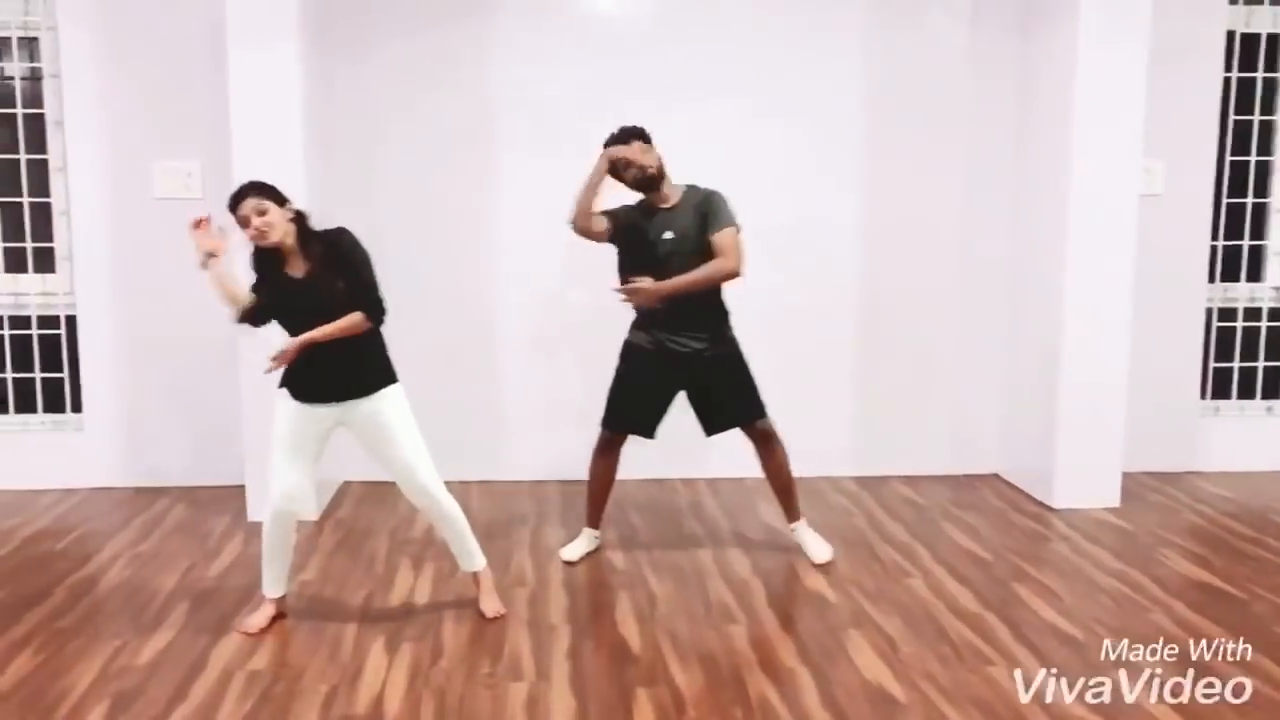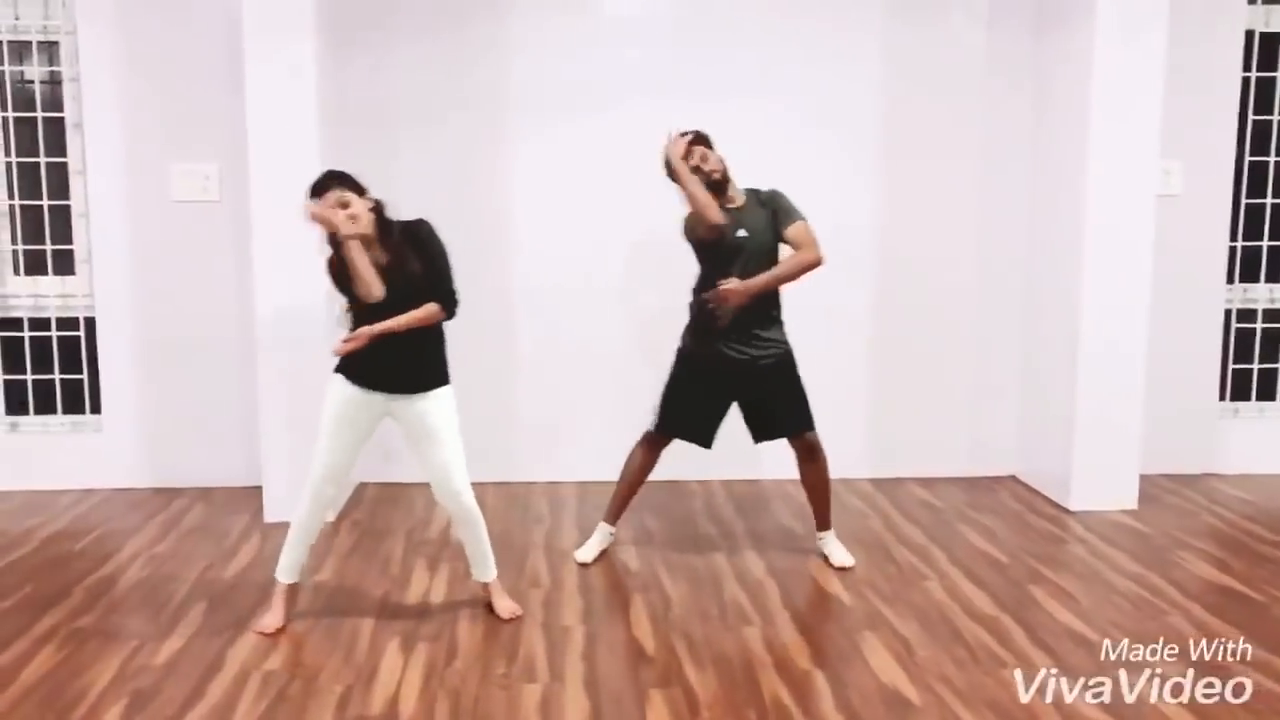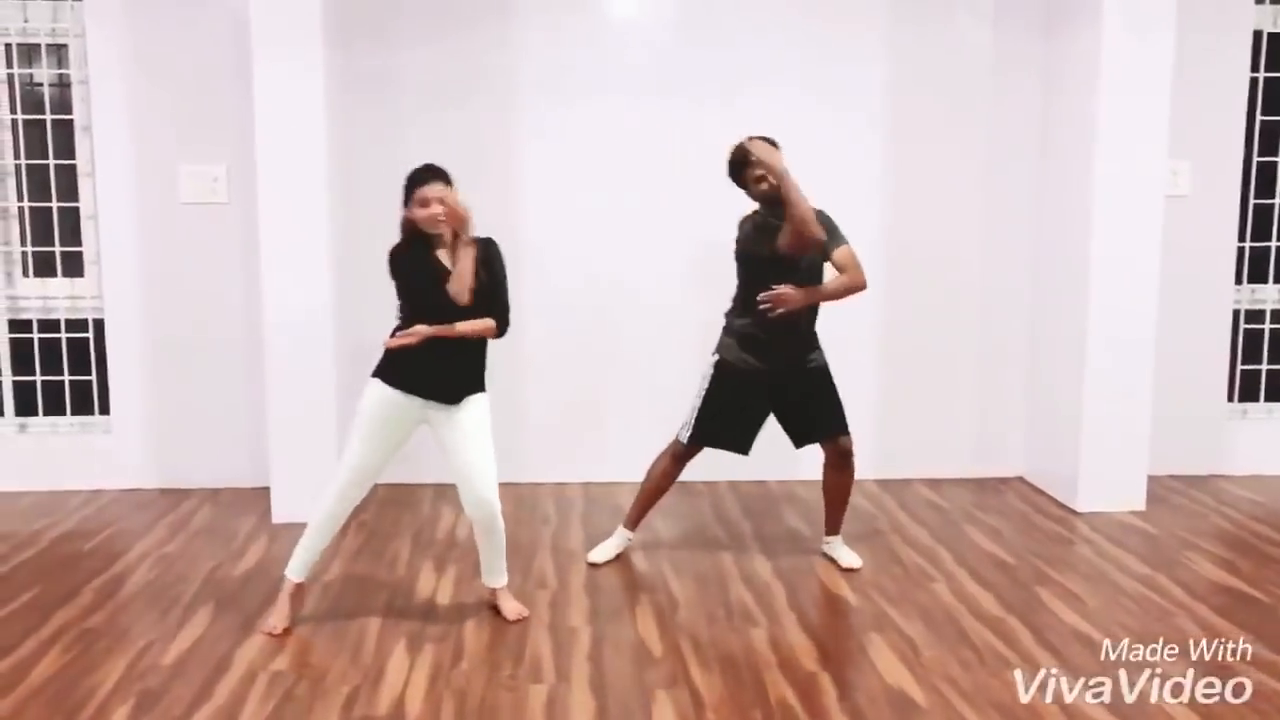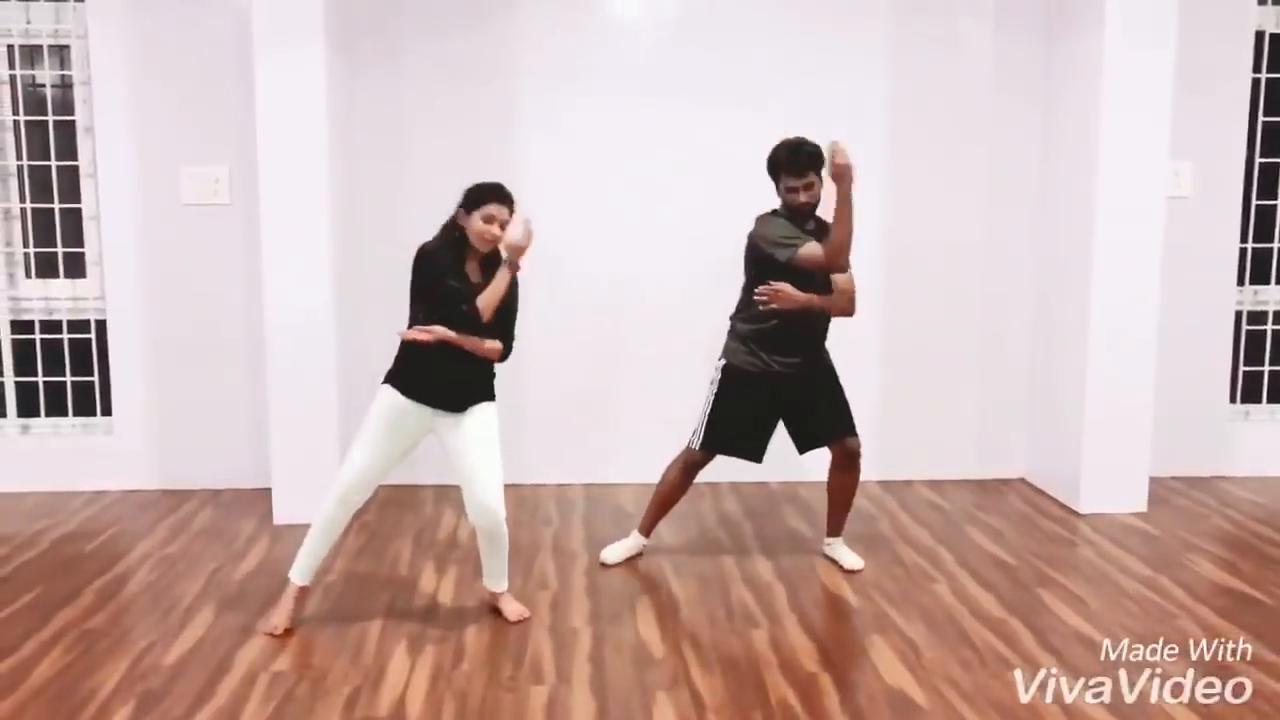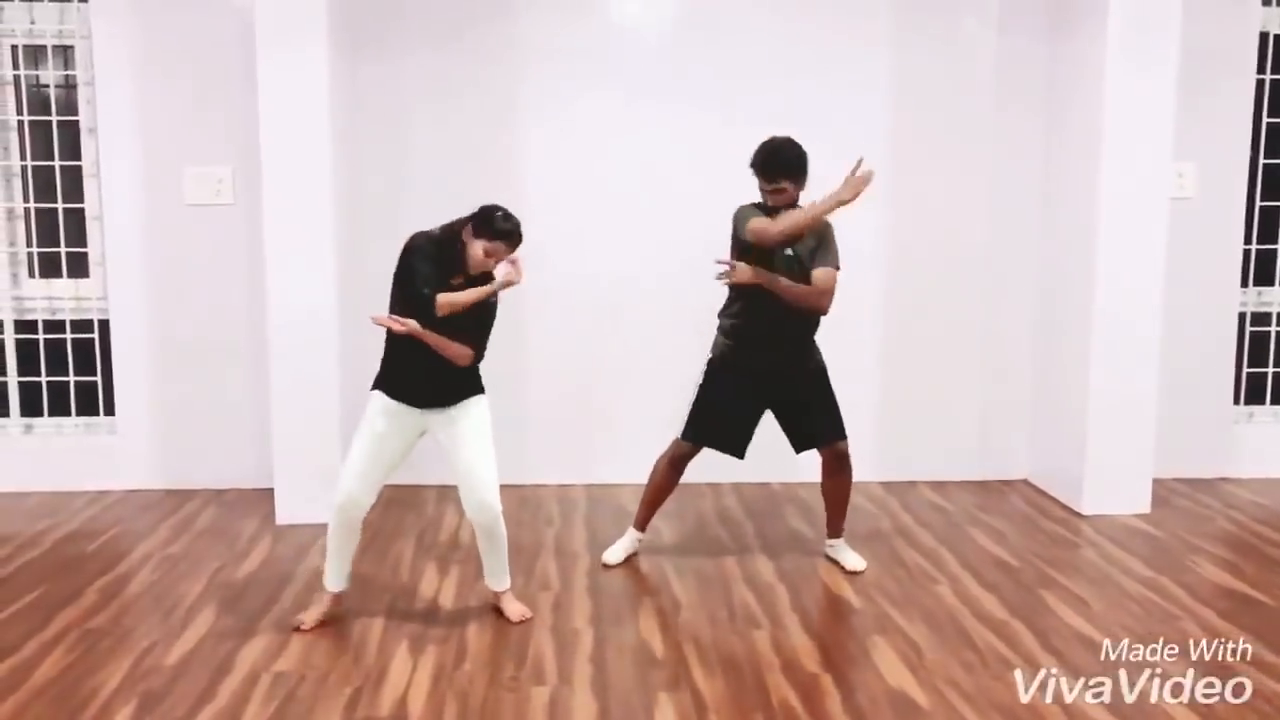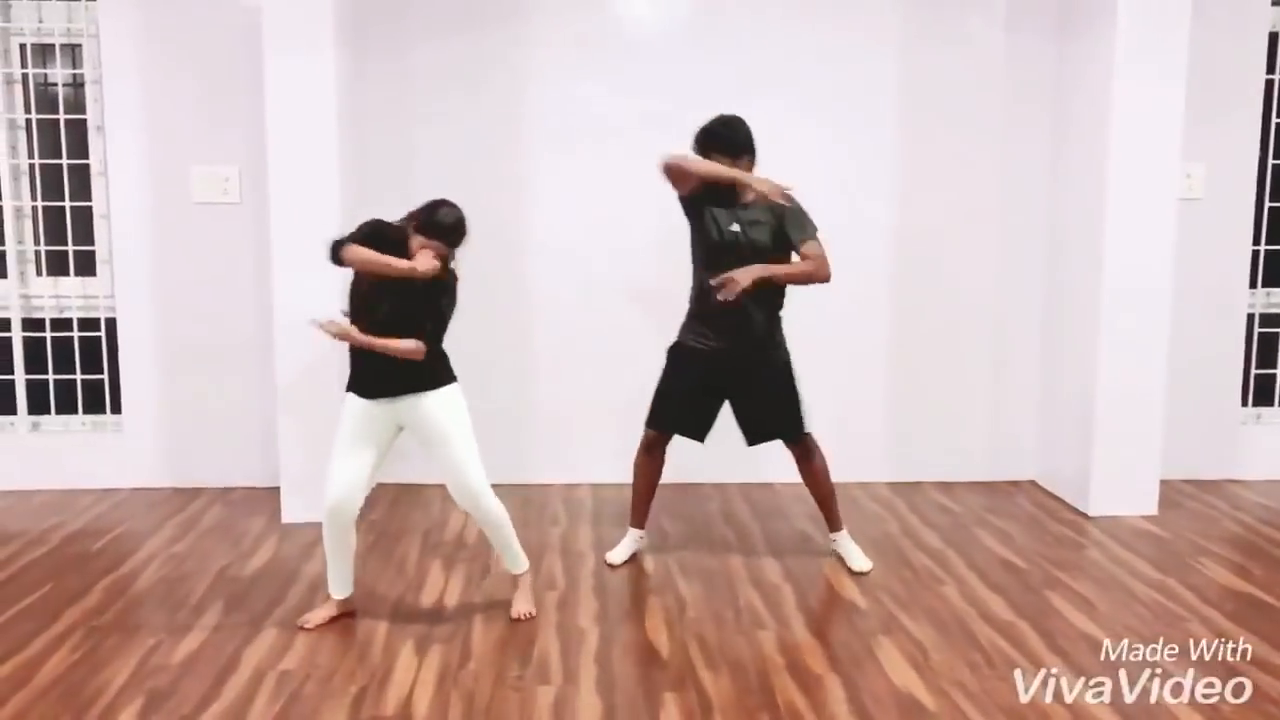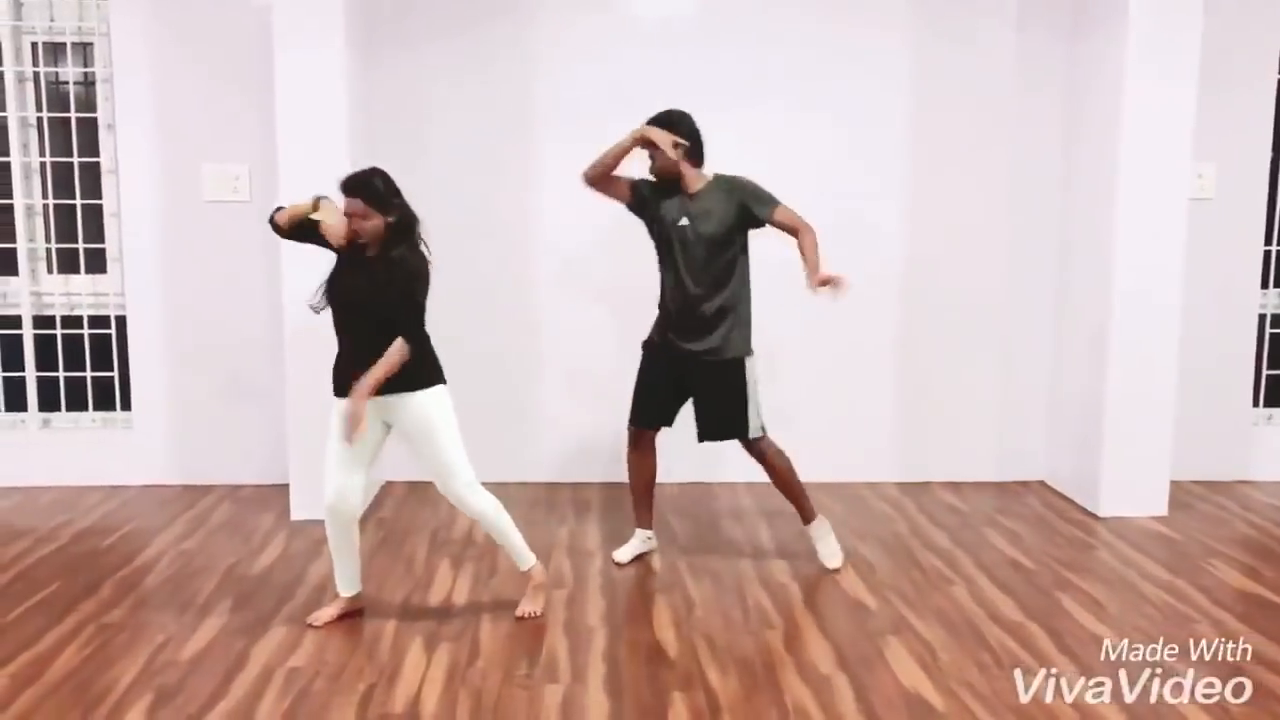
dt=0.2s
person 1, frame 1
left shoulder: (338, 245)
right shoulder: (269, 275)
left elbow: (371, 313)
right elbow: (252, 315)
left wrist: (305, 339)
right wrist: (214, 255)
left hip: (370, 390)
right hip: (304, 398)
left knee: (426, 487)
right knee: (283, 501)
left ankle: (482, 576)
right ankle: (273, 598)
person 1, frame 2
left shoulder: (417, 235)
right shoulder: (341, 262)
left elbow: (444, 305)
right elbow: (374, 300)
left wrist: (376, 330)
right wrist: (348, 238)
left hip: (423, 386)
right hip: (358, 384)
left knee: (455, 491)
right knee: (321, 485)
left ankle: (490, 583)
right ankle: (284, 590)
person 1, frame 3
left shoulder: (486, 251)
right shoulder: (403, 255)
left elbow: (498, 323)
right elbow: (453, 303)
left wrist: (436, 330)
right wrist: (463, 243)
left hip: (462, 394)
right hip: (398, 387)
left knee: (482, 499)
right knee: (347, 487)
left ankle: (497, 587)
right ankle: (292, 587)
person 1, frame 4
left shoulder: (501, 274)
right shoulder: (433, 258)
left elbow: (501, 347)
right elbow: (472, 317)
left wrist: (450, 335)
right wrist: (510, 263)
left hip: (471, 404)
right hip: (408, 395)
left knee: (488, 508)
right knee: (348, 490)
left ankle: (498, 590)
right ankle: (296, 587)
person 1, frame 5
left shoulder: (486, 285)
right shoulder: (422, 249)
left elbow: (468, 354)
right elbow: (428, 303)
left wrist: (421, 332)
right wrist: (490, 287)
left hip: (460, 403)
right hip: (397, 397)
left knee: (484, 503)
right knee: (350, 498)
left ankle: (501, 590)
right ankle: (332, 592)
person 1, frame 6
left shoulder: (444, 280)
right shoulder: (379, 236)
left elbow: (423, 348)
right elbow: (343, 252)
left wrist: (361, 338)
right wrist: (409, 267)
left hip: (431, 393)
right hip: (369, 395)
left knee: (473, 490)
right knee: (338, 500)
left ankle: (520, 576)
right ankle: (340, 597)
person 1, frame 7
left shoulder: (408, 261)
right shoulder: (345, 238)
left elbow: (409, 338)
right elbow: (279, 222)
left wrist: (365, 388)
right wrist: (317, 207)
left hip: (414, 389)
right hip: (354, 388)
left knee: (461, 489)
right knee: (338, 500)
left ankle: (532, 571)
right ankle: (347, 595)
person 2, frame 1
left shoulder: (707, 202)
right shoulder: (628, 219)
left elbow: (731, 263)
right elbow: (582, 225)
left wrist: (662, 289)
right wrist: (603, 164)
left hip: (710, 344)
right hip: (650, 345)
left knee: (761, 430)
right knee: (609, 437)
left ankle: (799, 526)
right ankle: (591, 532)
person 2, frame 2
left shoulder: (771, 202)
right shoulder: (699, 221)
left elbow: (811, 254)
right elbow: (715, 221)
left wrist: (751, 287)
right wrist: (677, 164)
left hip: (766, 348)
right hip: (708, 350)
left knee: (806, 441)
right knee: (656, 437)
left ankle: (825, 535)
right ankle: (606, 529)
person 2, frame 3
left shoulder: (818, 219)
right shoulder: (752, 228)
left elbow: (856, 277)
right elbow: (808, 239)
left wrist: (807, 296)
right wrist: (780, 173)
left hip: (802, 359)
right hip: (744, 359)
left knee: (841, 447)
right knee: (684, 447)
left ankle: (832, 539)
right ankle: (625, 532)
person 2, frame 4
left shoulder: (827, 231)
right shoulder: (768, 229)
left elbow: (847, 302)
right elbow: (832, 259)
left wrist: (803, 299)
right wrist: (845, 188)
left hip: (808, 363)
right hip: (749, 363)
left knee: (848, 448)
right knee: (696, 455)
left ankle: (833, 539)
right ankle: (639, 536)
person 2, frame 5
left shoulder: (820, 230)
right shoulder: (748, 218)
left elbow: (821, 300)
right elbow: (772, 232)
left wrist: (762, 277)
right wrist: (839, 197)
left hip: (798, 360)
right hip: (738, 357)
left knee: (837, 451)
right knee: (684, 448)
left ankle: (835, 541)
right ankle: (635, 533)
person 2, frame 6
left shoulder: (783, 208)
right shoulder: (701, 198)
left elbow: (821, 269)
right elbow: (672, 164)
left wrist: (759, 271)
right wrist: (742, 179)
left hip: (761, 348)
right hip: (699, 344)
left knee: (800, 441)
right knee: (654, 436)
left ankle: (838, 535)
right ankle: (635, 533)
person 2, frame 7
left shoulder: (735, 192)
right shoulder: (654, 197)
left elbow: (799, 227)
right elbow: (593, 177)
left wrist: (814, 271)
right wrist: (639, 138)
left hip: (724, 346)
right hip: (668, 341)
left knee: (754, 442)
right knee: (640, 432)
left ankle: (814, 524)
right ankle: (643, 533)
